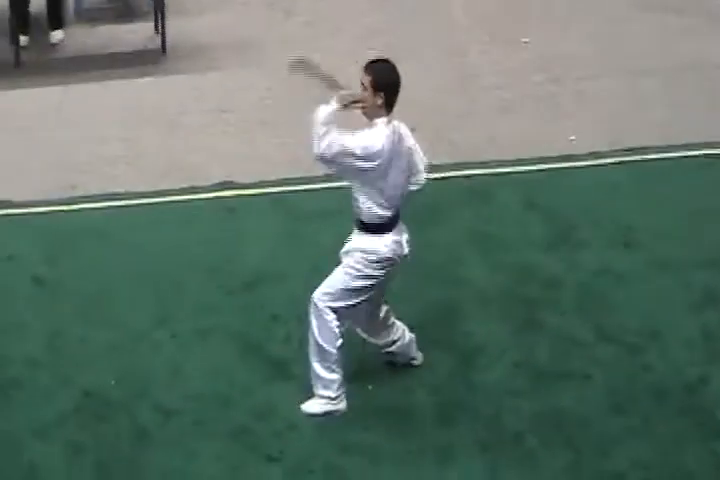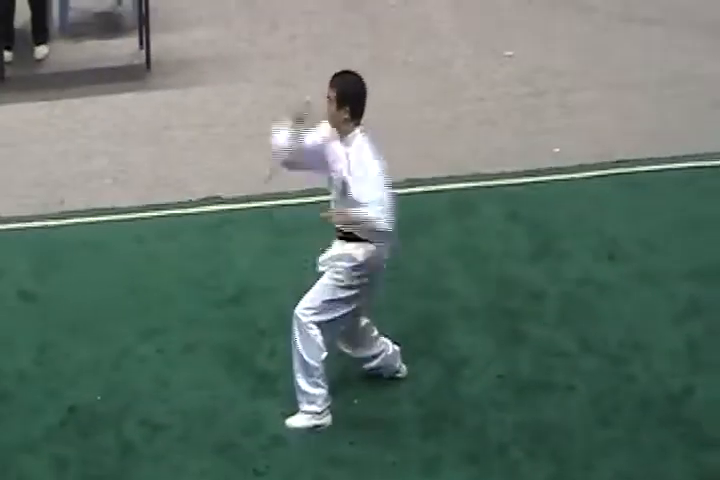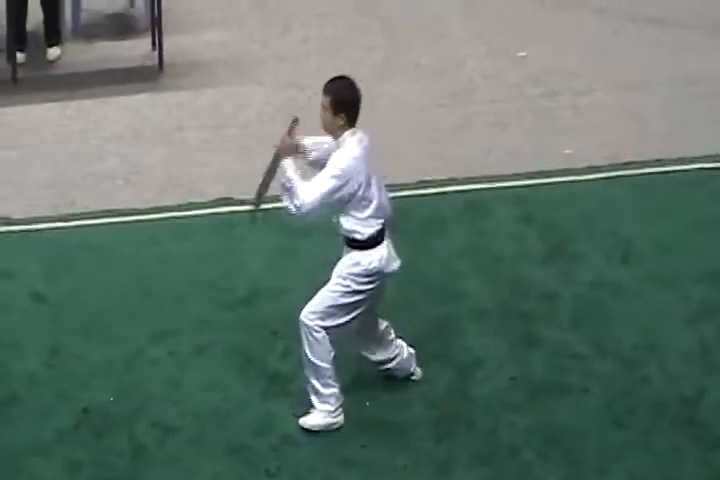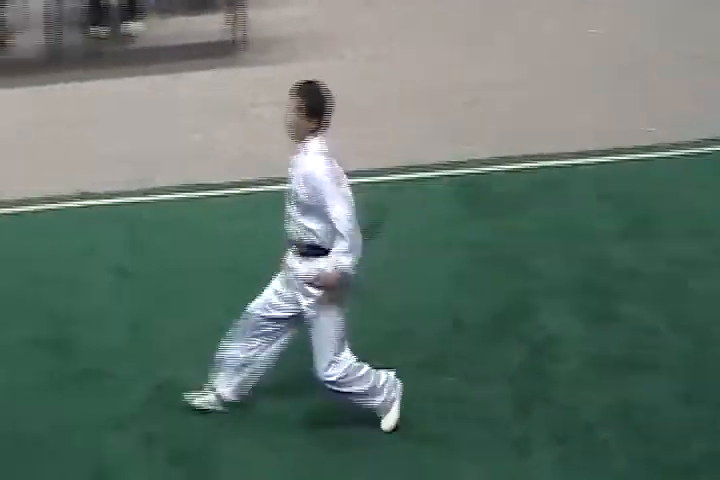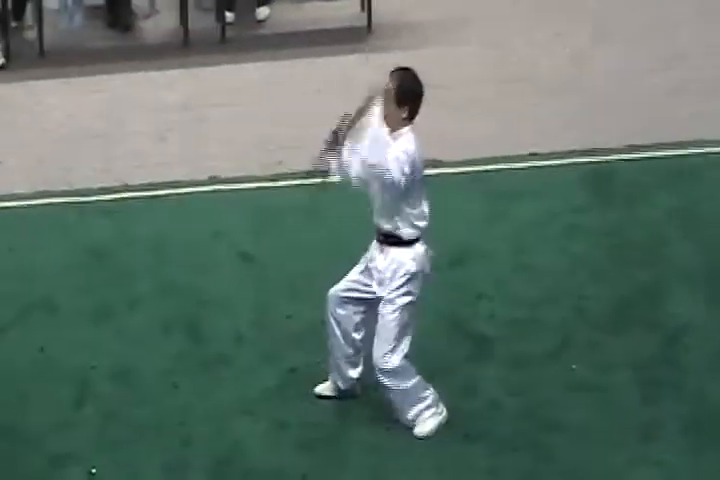
dt=0.5s
person 1, frame 1
left shoulder: (373, 142)
right shoulder: (400, 134)
left elbow: (323, 145)
right elbow: (417, 176)
left wrist: (333, 105)
left hip: (374, 245)
right hip: (387, 236)
left knee: (324, 305)
right knee: (365, 309)
left ankle: (330, 394)
right ankle: (406, 349)
person 1, frame 2
left shoulder: (363, 157)
right shoulder: (329, 137)
left elbow: (381, 218)
right elbow: (285, 153)
left wrist: (353, 218)
right wrist: (292, 129)
left hip: (357, 253)
right hip: (346, 247)
left knee: (307, 318)
right knee: (346, 322)
left ankle: (314, 409)
right ankle: (390, 361)
person 1, frame 3
left shoulder: (346, 162)
right shoulder: (354, 141)
left elbow: (304, 202)
right elbow: (325, 150)
left wrist: (287, 164)
right wrist: (302, 147)
left hip: (365, 258)
right hip: (372, 249)
left knee: (314, 322)
right knee: (362, 320)
left ankle: (328, 409)
right ankle: (404, 363)
person 1, frame 4
left shoulder: (317, 168)
right shoulder: (307, 153)
left elbow: (346, 223)
left wrist: (341, 271)
left hip: (323, 270)
right hip: (298, 263)
left knee: (331, 367)
right knee: (259, 321)
left ankle: (386, 392)
right ankle: (223, 390)
person 1, frame 5
left shoulder: (403, 152)
right shoulder: (388, 139)
left elbow: (368, 171)
right elbow: (353, 169)
left wrist: (375, 114)
right wrist: (355, 136)
left hip: (401, 260)
right hip: (381, 249)
left knee: (387, 356)
right knee: (340, 300)
left ankle: (427, 409)
right ankle: (344, 380)
